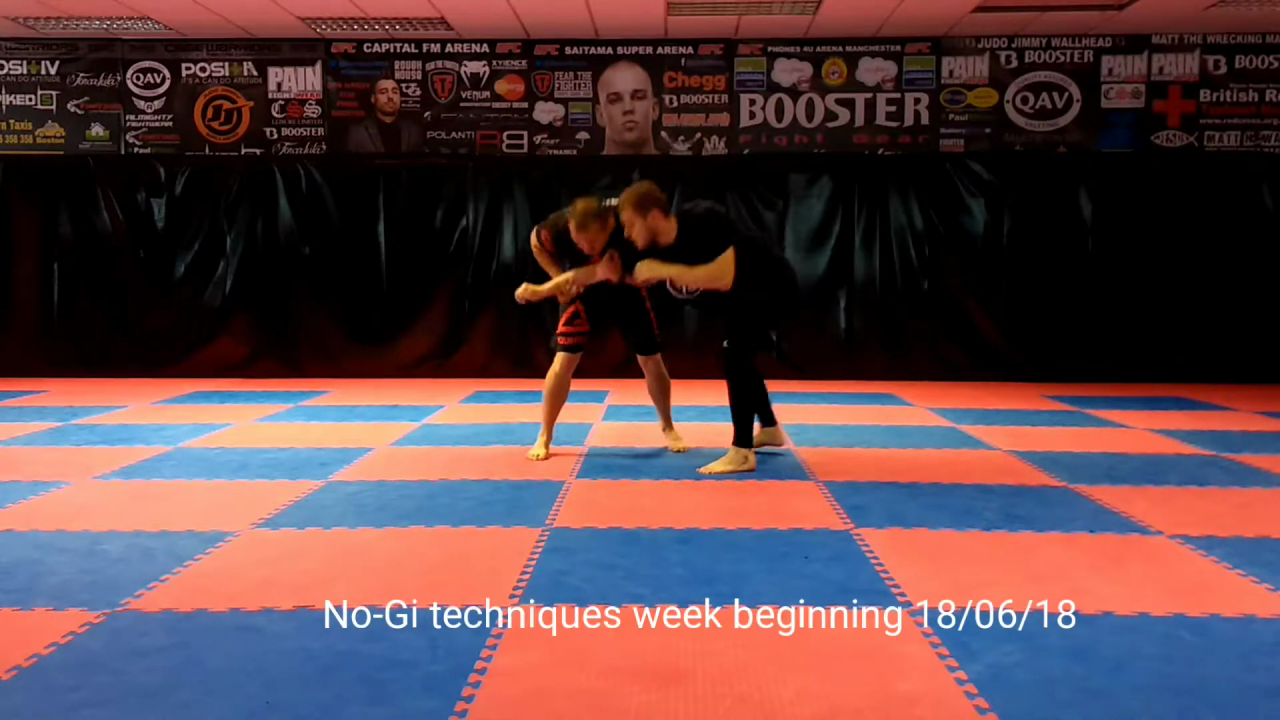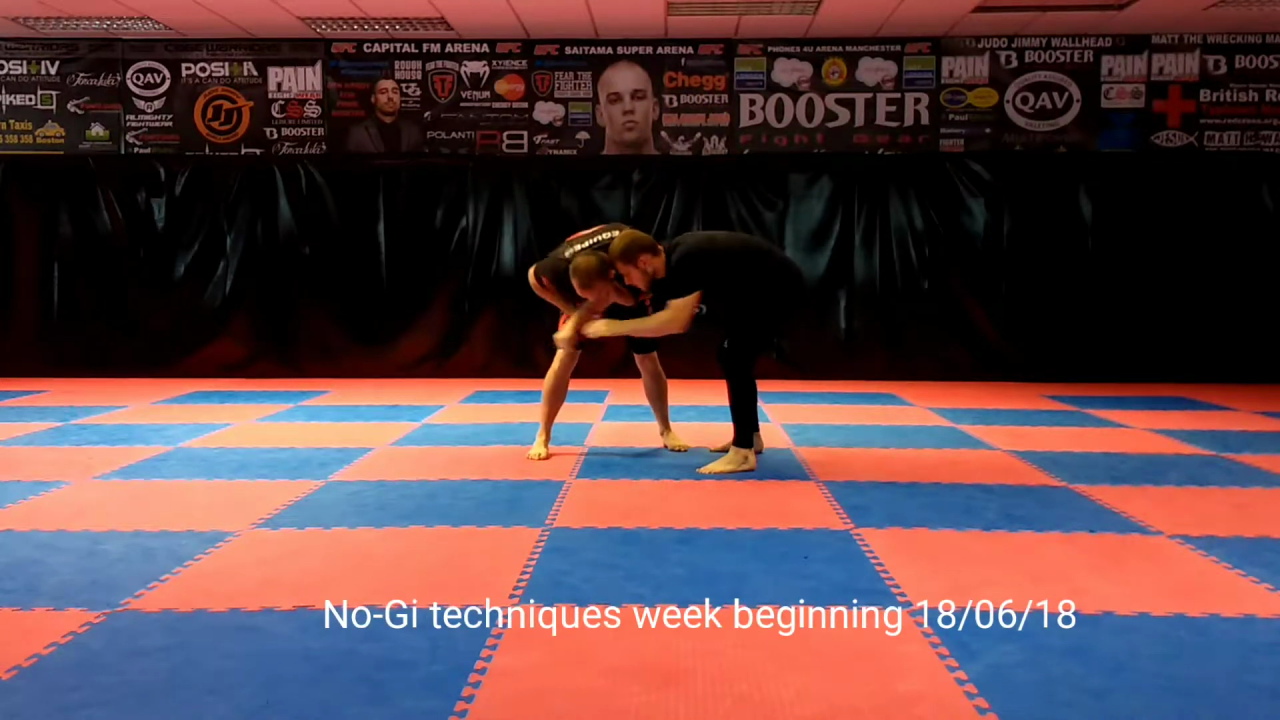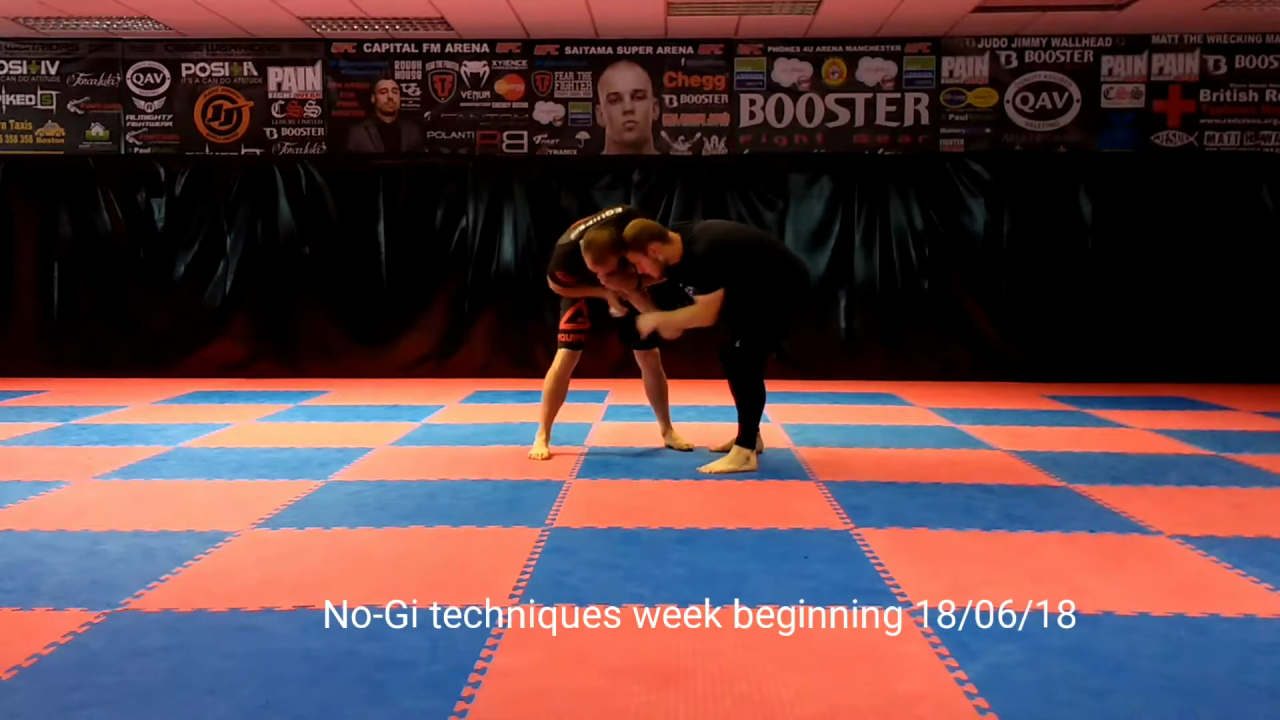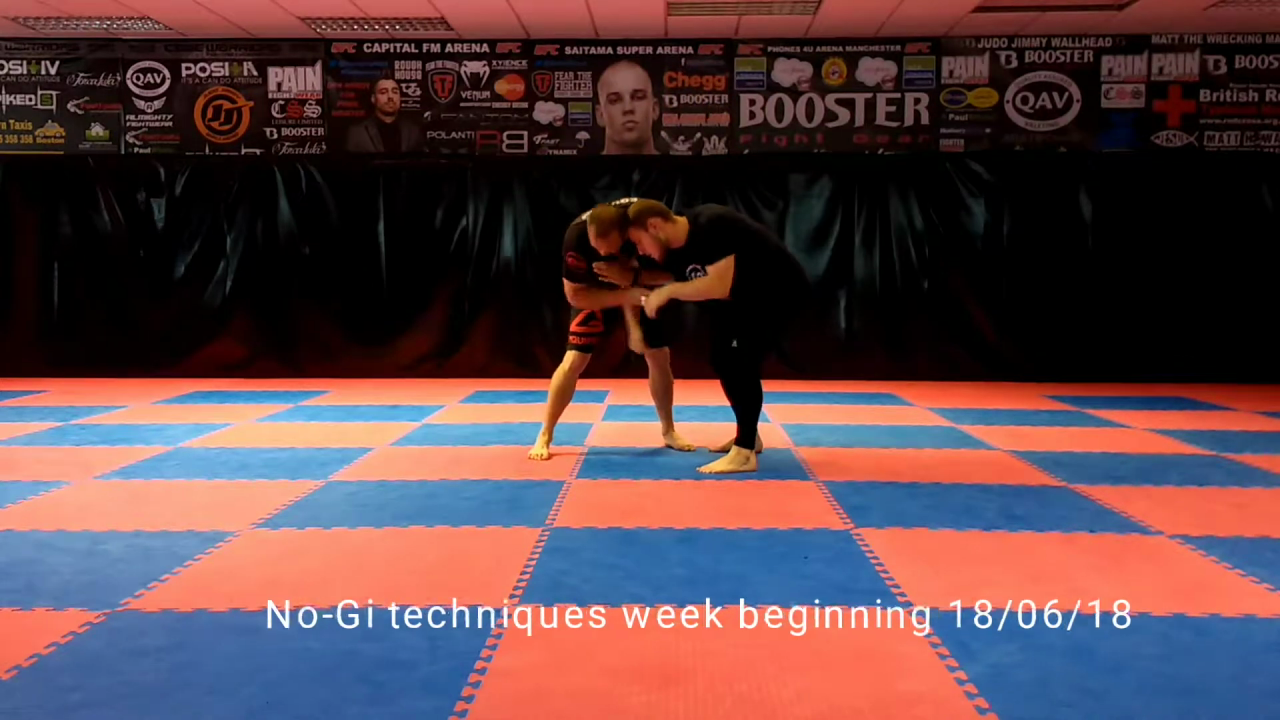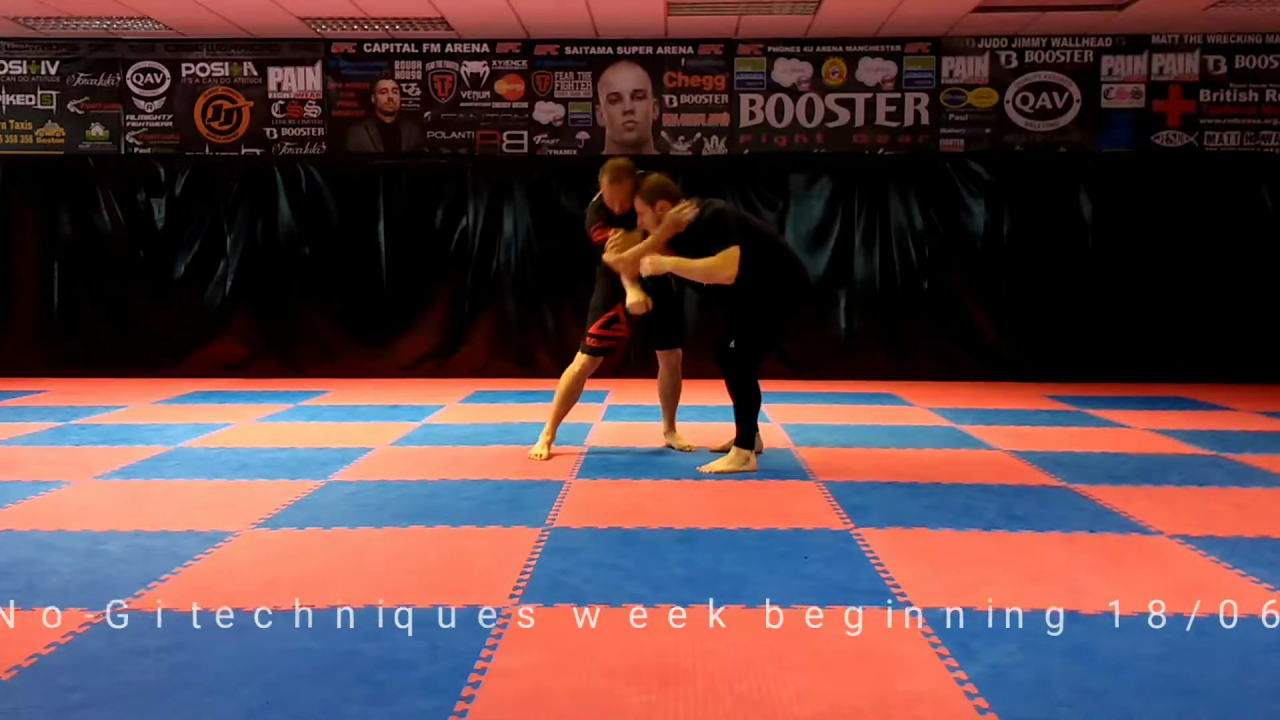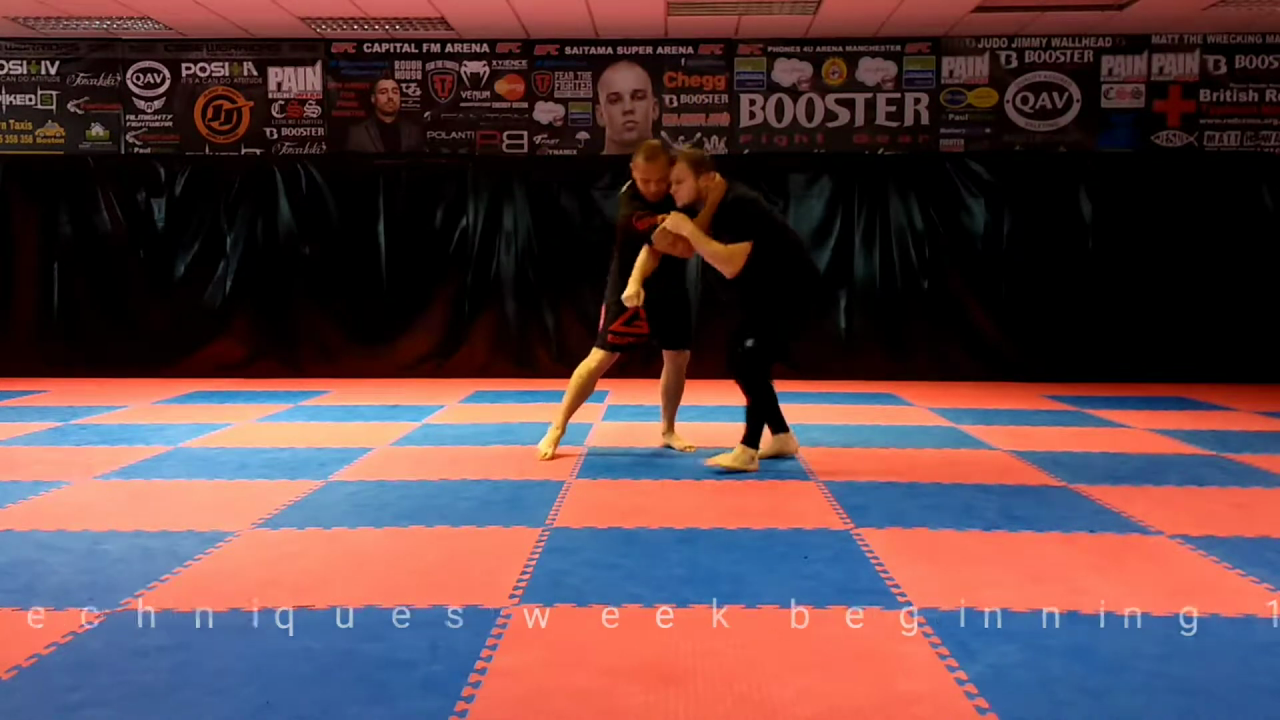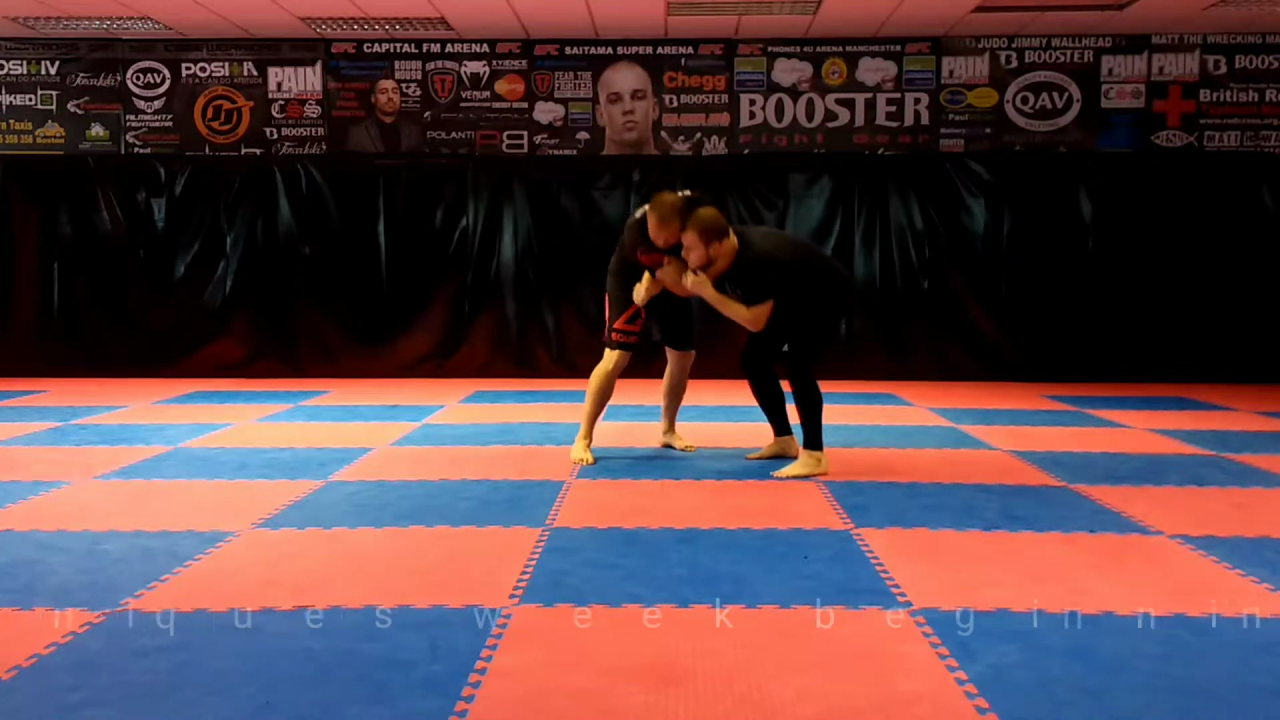
dt=0.3s
person 1, frame 1
left shoulder: (703, 221)
right shoulder: (652, 250)
left elbow: (724, 276)
left wrist: (665, 270)
left hip: (770, 286)
right hip: (742, 295)
left knee: (737, 356)
right knee: (739, 359)
left ankle: (742, 452)
right ankle: (768, 427)
person 1, frame 2
left shoulder: (686, 261)
right shoulder: (673, 259)
left elbow: (675, 323)
left wrist: (614, 327)
left hip: (778, 290)
right hip: (757, 293)
left knee: (736, 360)
right knee: (732, 358)
left ankle: (743, 452)
right ankle: (750, 435)
person 1, frame 3
left shoulder: (705, 252)
right shoulder: (679, 242)
left elbow: (706, 316)
left wrist: (656, 319)
left hip: (784, 289)
right hip: (758, 292)
left knee: (744, 360)
right knee: (732, 358)
left ankle: (745, 452)
right ankle: (750, 436)
person 1, frame 4
left shoulder: (713, 227)
right shoulder: (677, 249)
left elbow: (719, 285)
left wrist: (667, 290)
left hip: (780, 290)
right hip: (753, 296)
left knee: (742, 362)
right knee: (722, 357)
left ankle: (745, 451)
right ankle: (746, 436)
person 1, frame 5
left shoulder: (714, 219)
right shoulder: (680, 228)
left elbow: (726, 272)
left wrist: (667, 263)
left hip: (781, 291)
right hip: (751, 293)
left knee: (739, 363)
right knee: (728, 357)
left ankle: (744, 453)
right ankle: (749, 435)
person 1, frame 6
left shoulder: (739, 204)
left elbow: (731, 265)
left wrist: (690, 231)
right wrist: (674, 229)
left hip: (788, 289)
right hip: (757, 292)
left knee: (751, 363)
right knee: (741, 361)
left ankle: (748, 450)
right ankle: (782, 436)
person 1, frame 7
left shoulder: (757, 262)
right shoulder: (725, 254)
left elbow: (756, 322)
left wrist: (708, 292)
left hip: (824, 296)
right hip: (790, 299)
left knee: (796, 364)
right knee: (754, 360)
left ankle: (814, 454)
right ankle: (784, 440)
person 2, frame 1
right shoulder: (560, 227)
right elbow: (536, 243)
left wrist: (618, 273)
right wrist: (560, 281)
left hip: (625, 285)
right hip: (584, 288)
left knee: (651, 360)
right knee: (565, 359)
left ankle: (667, 427)
right ankle: (544, 438)
person 2, frame 2
right shoulder: (560, 266)
right elbow: (534, 279)
left wrist: (628, 297)
right wrist: (572, 310)
left hip: (626, 291)
left knee: (649, 361)
right knee: (565, 357)
left ankle: (665, 431)
right ankle: (542, 438)
person 2, frame 3
left shoulder: (632, 224)
right shoulder: (567, 251)
right elbow: (555, 285)
left wrist: (635, 282)
right wrist: (604, 292)
left hip: (628, 284)
right hip: (582, 288)
left knee: (649, 358)
right knee: (566, 358)
left ankle: (667, 431)
right ankle: (542, 437)
person 2, frame 4
right shoulder: (577, 237)
left elbow: (670, 272)
right elbow: (574, 295)
left wrist: (632, 278)
right wrist: (623, 298)
left hip: (640, 289)
right hip: (597, 293)
left knee: (659, 358)
right knee: (575, 360)
left ankle: (668, 431)
right ankle: (545, 437)
person 2, frame 5
right shoulder: (598, 215)
left hip: (658, 284)
right hip: (615, 288)
left knee: (672, 358)
right knee: (585, 362)
left ankle: (670, 431)
right ankle: (547, 435)
person 2, frame 6
right shoulder: (631, 205)
right elbow: (682, 248)
right wrist: (712, 202)
left hip: (671, 282)
right hip: (631, 282)
left knee: (678, 357)
right knee: (601, 358)
left ankle: (667, 431)
right ankle: (556, 430)
person 2, frame 7
left shoulder: (694, 207)
right shoulder: (636, 234)
right elbow: (682, 287)
left hip: (667, 284)
right hip: (628, 281)
left knee: (683, 356)
right knee: (616, 359)
left ankle: (668, 430)
right ankle: (583, 439)
